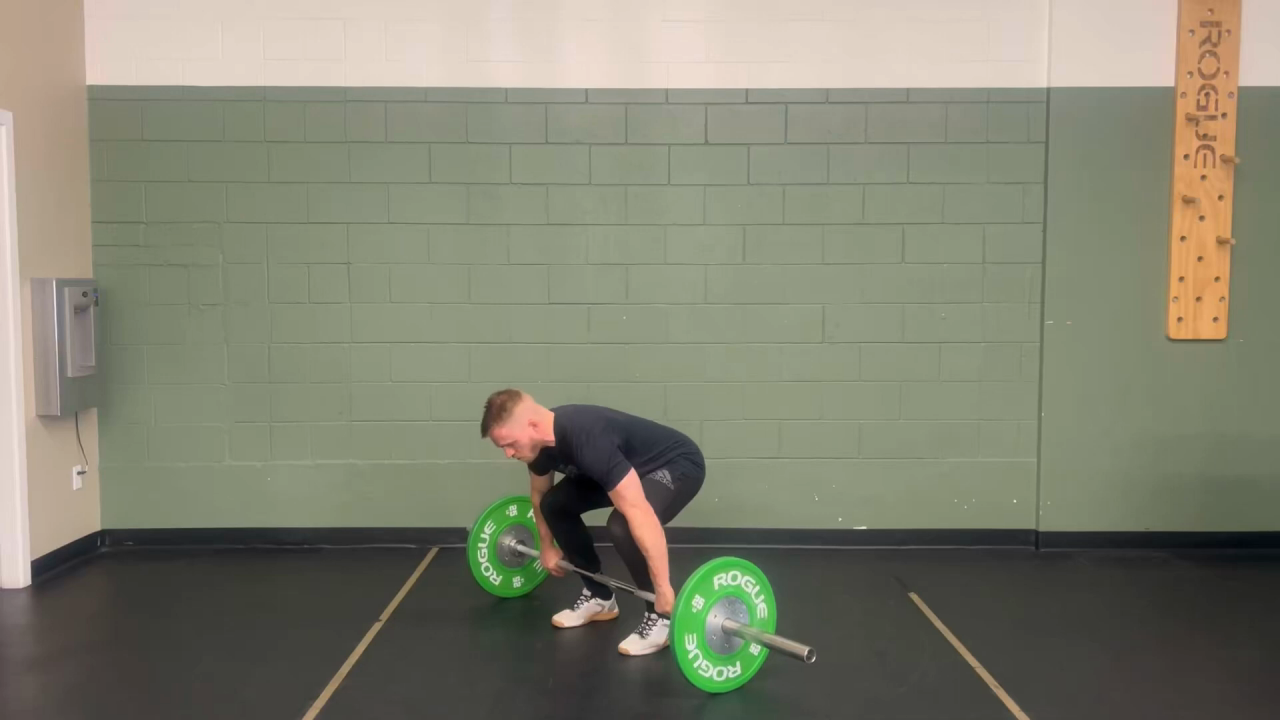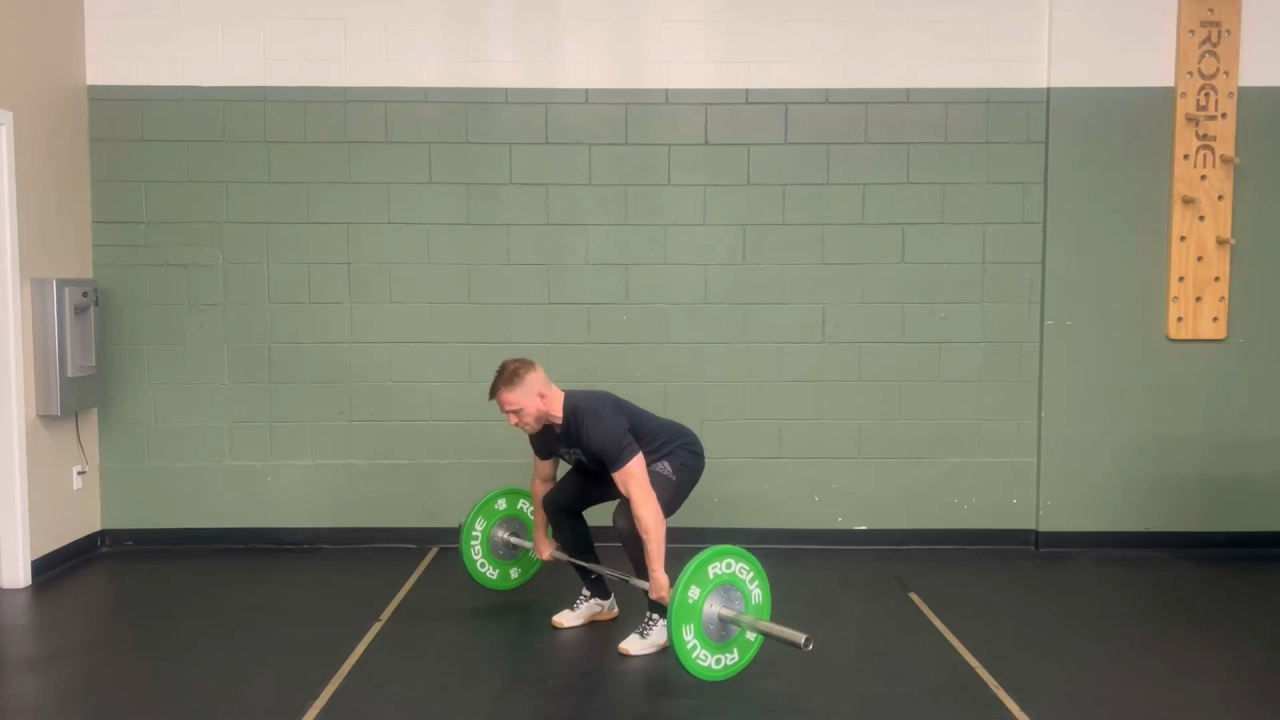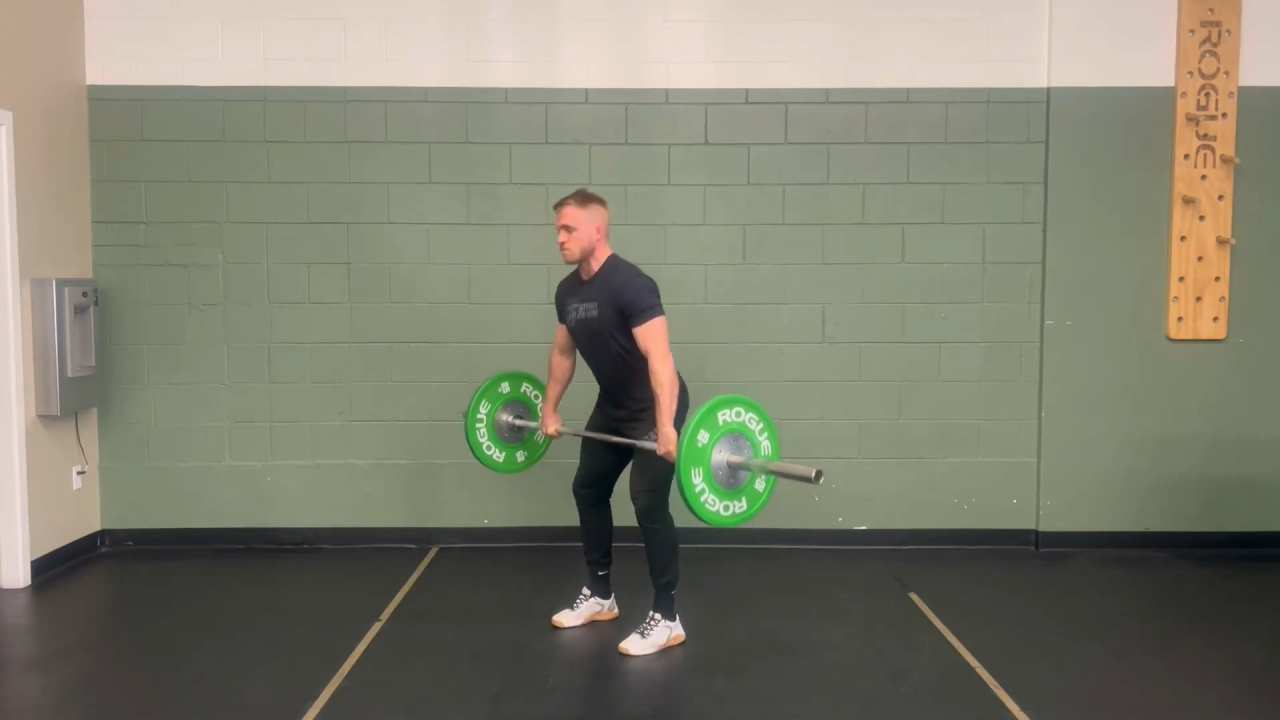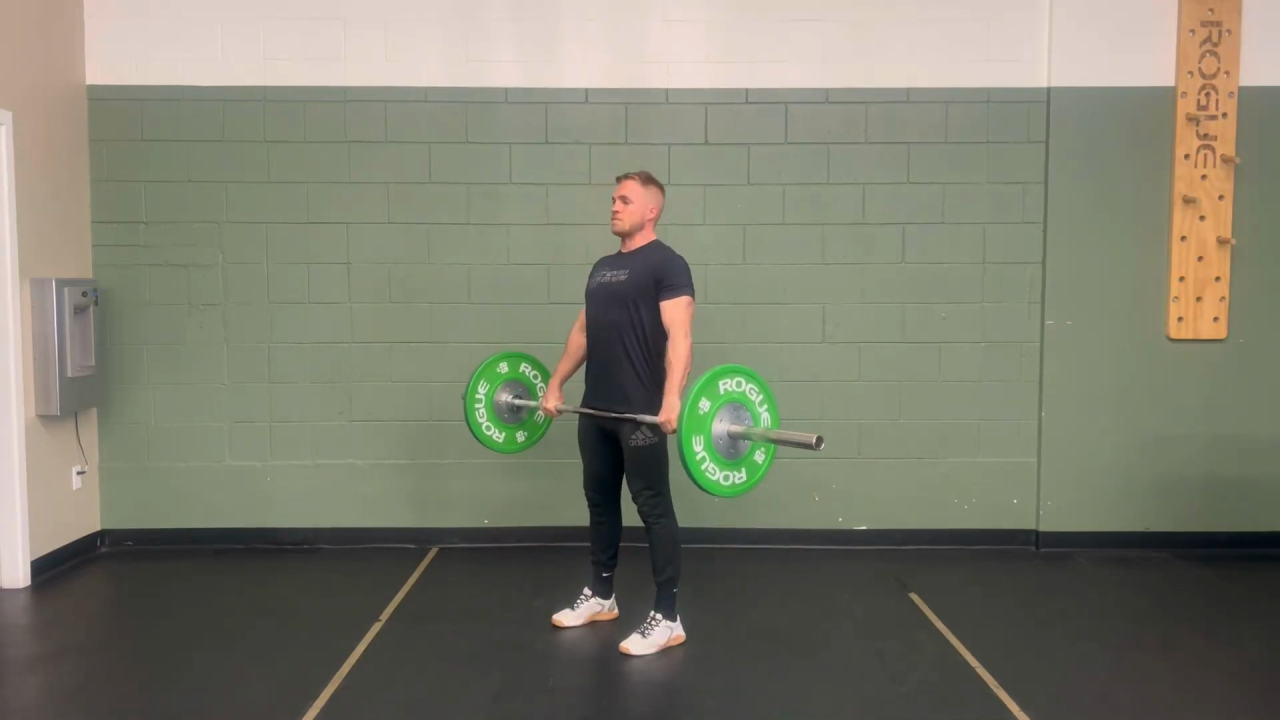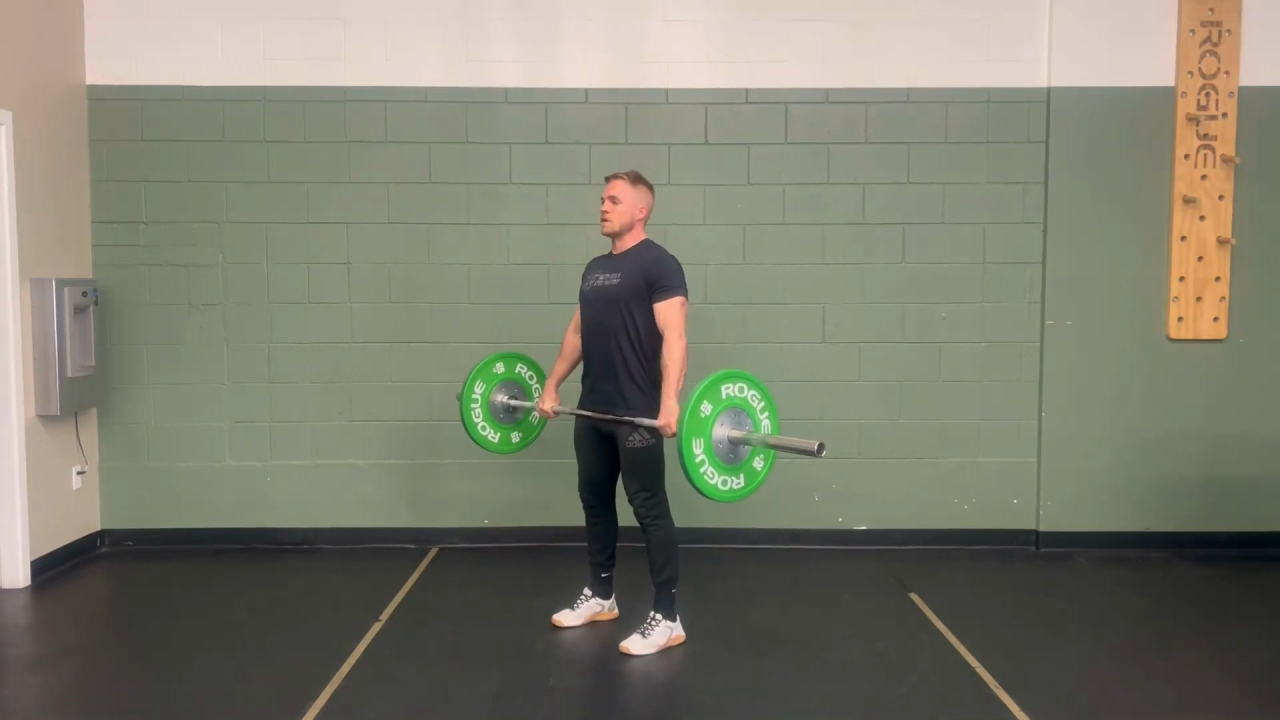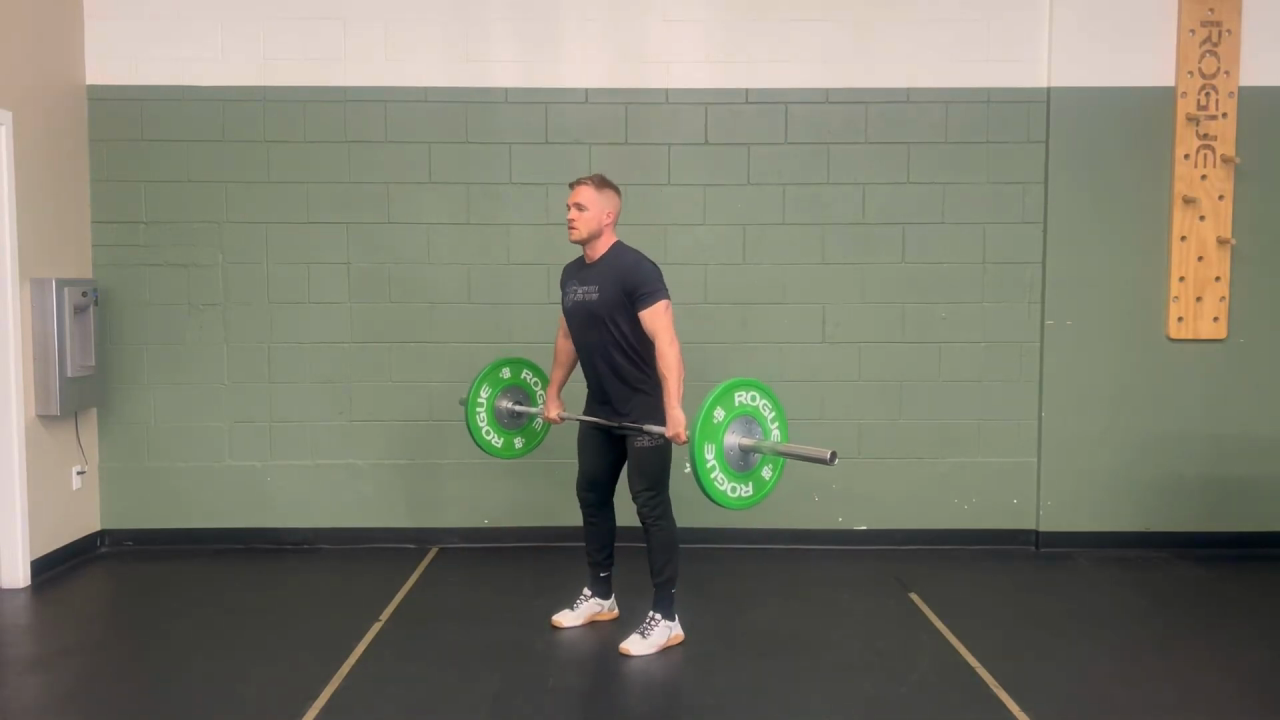
dt=0.5s
person 1, frame 1
left shoulder: (588, 439)
right shoulder: (539, 439)
left elbow: (639, 514)
right elbow: (540, 494)
left wrist: (663, 588)
right wrist: (547, 547)
left hip: (678, 464)
left knee: (622, 526)
right knee: (555, 504)
left ankle: (661, 616)
right ankle: (599, 596)
person 1, frame 2
left shoulder: (597, 422)
right shoulder: (543, 428)
left elbow: (642, 498)
right elbow: (543, 481)
left wrist: (658, 574)
right wrist: (541, 537)
left hip: (676, 456)
left knee: (627, 520)
right knee: (557, 502)
left ankle: (661, 617)
right ankle: (599, 597)
person 1, frame 3
left shoulder: (629, 283)
right shoulder: (568, 290)
left elbow: (661, 357)
right elbow: (563, 353)
left wrist: (666, 428)
right wrist: (549, 408)
left hip: (653, 406)
right hip: (613, 407)
left knee: (648, 502)
right knee: (587, 491)
left ankle: (666, 618)
right ankle: (599, 596)
person 1, frame 4
left shoulder: (667, 264)
right shoulder: (602, 267)
left elbow: (679, 336)
right elbow: (582, 331)
left wrist: (672, 400)
right wrist: (554, 384)
left hip: (640, 411)
right hip: (595, 408)
left knee: (653, 507)
right knee: (600, 501)
left ankle: (666, 618)
right ankle: (600, 596)
person 1, frame 5
left shoulder: (658, 264)
right shoulder: (595, 268)
left elbow: (673, 337)
right elbow: (578, 332)
left wrist: (670, 402)
right wrist: (551, 386)
left hip: (637, 413)
right hip: (592, 409)
left knee: (649, 508)
right knee: (594, 500)
left ankle: (667, 618)
right ankle: (600, 595)
person 1, frame 6
left shoulder: (634, 269)
right shoulder: (571, 274)
left elbow: (665, 341)
right elbow: (567, 337)
left wrist: (673, 409)
right wrist: (552, 393)
left hip: (644, 409)
right hip: (601, 408)
left knee: (650, 505)
right knee: (591, 495)
left ankle: (665, 618)
right ankle: (599, 596)
